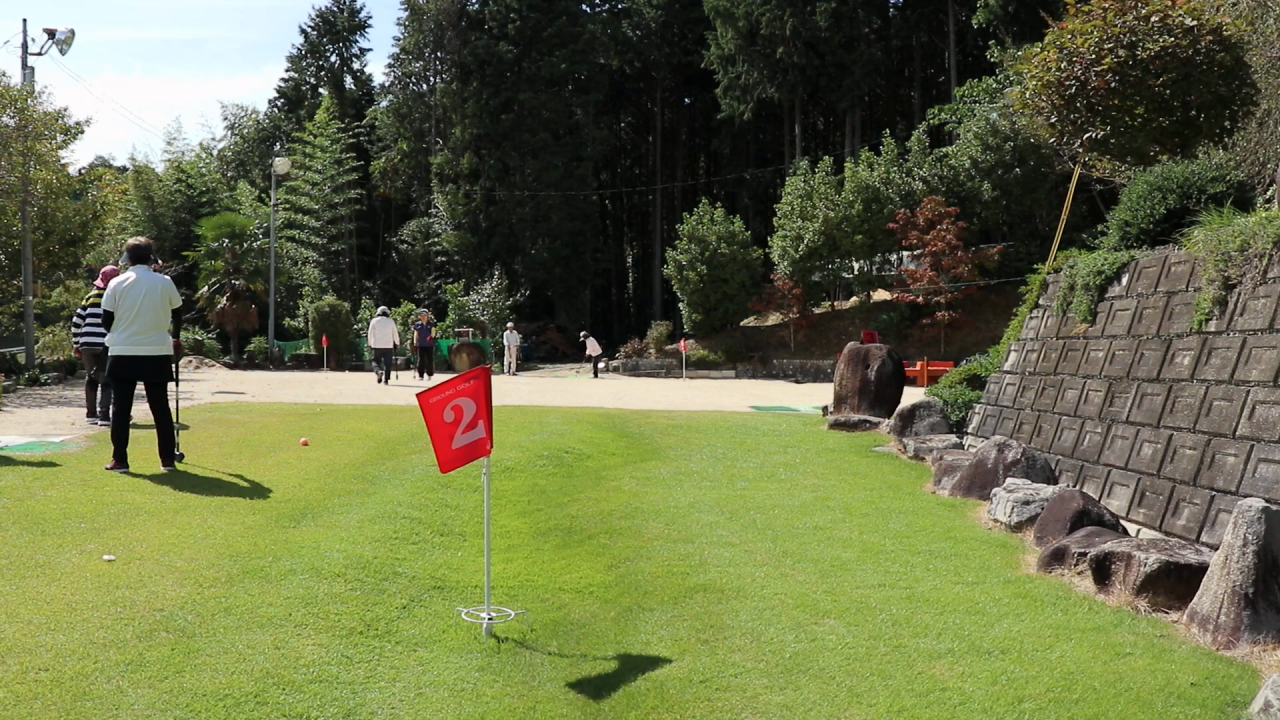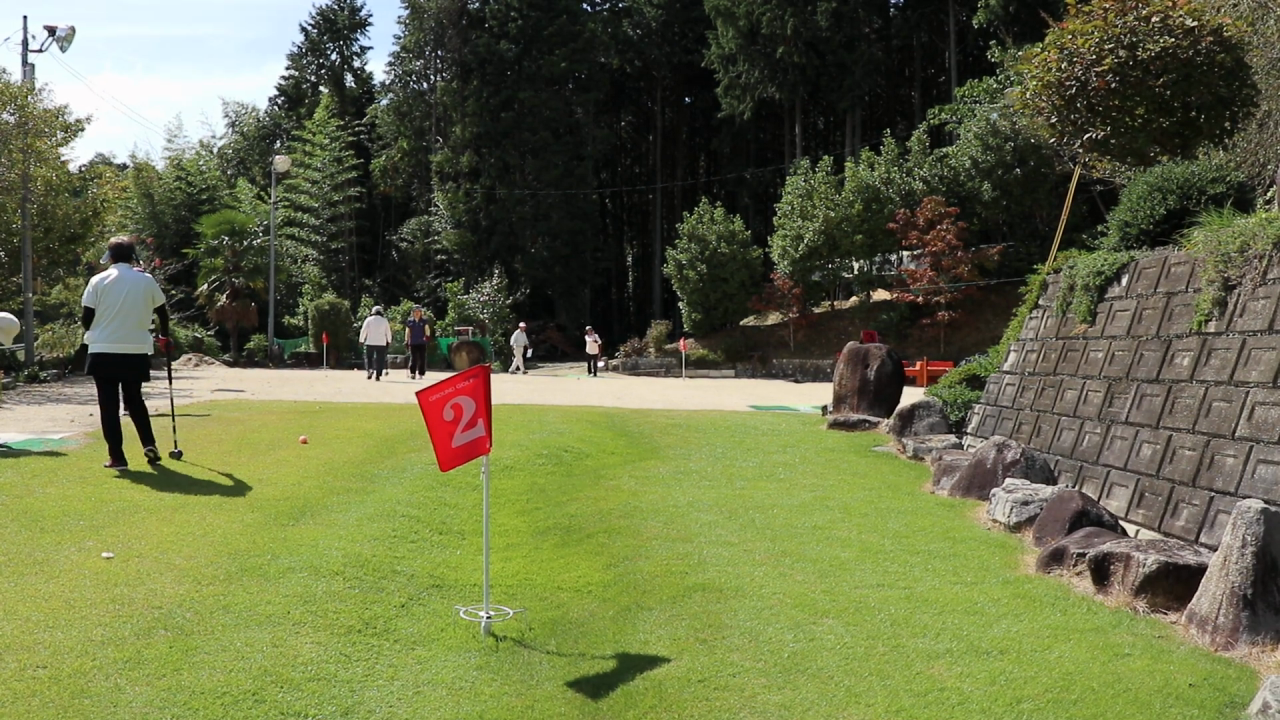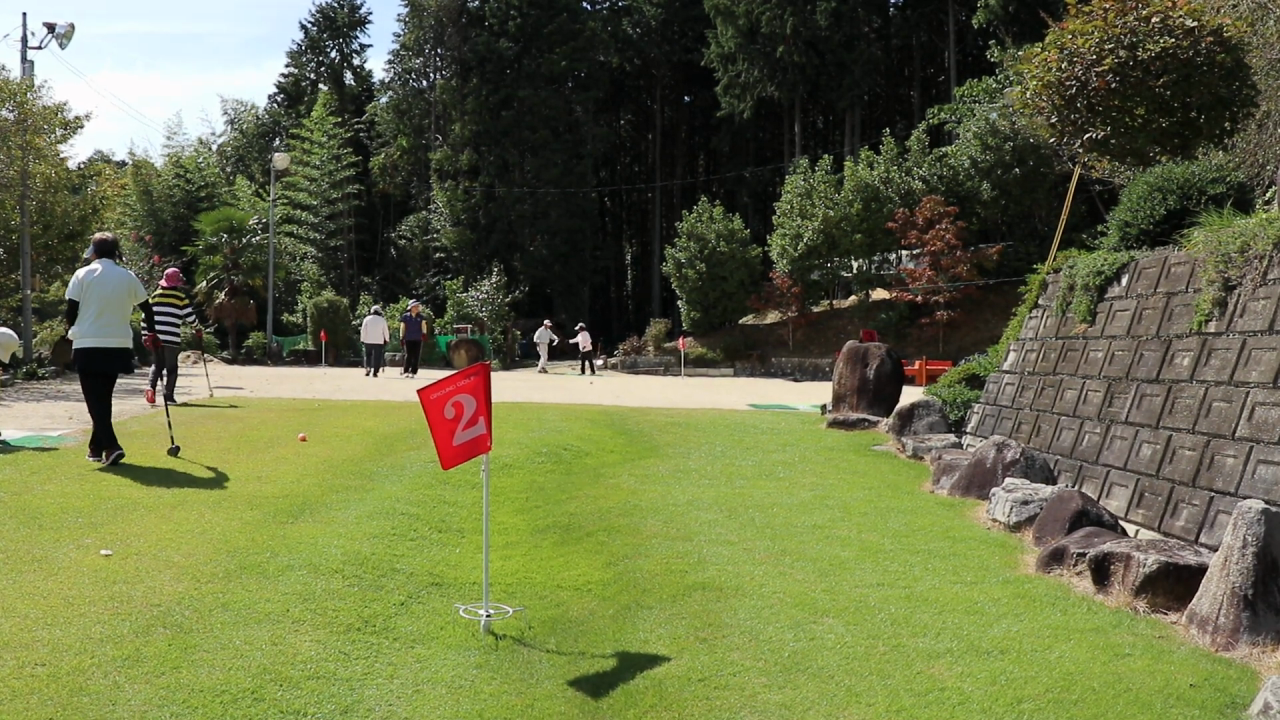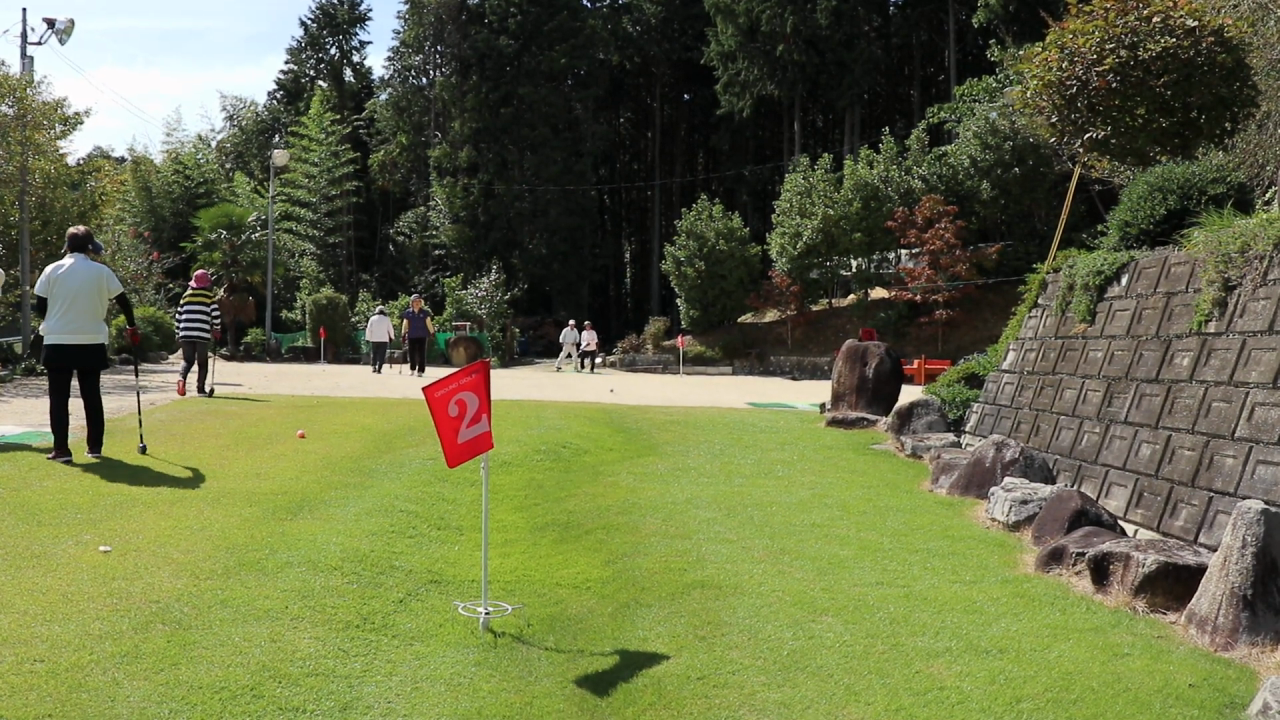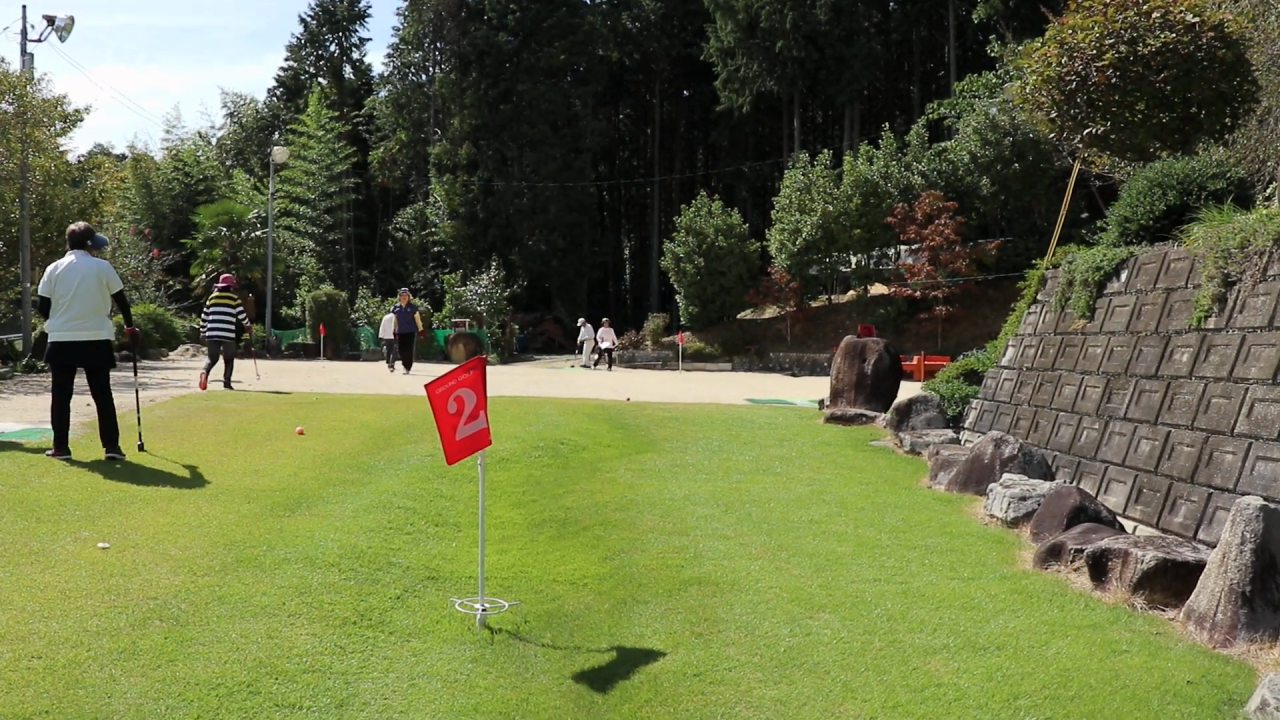
dt=1s
person 1, frame 1
left shoulder: (117, 283)
right shoulder: (165, 283)
left elbow: (106, 321)
right elbow: (177, 315)
right wrist: (175, 339)
left hip: (123, 353)
right hip: (157, 353)
left knee: (121, 408)
right knee: (160, 408)
left ankle: (120, 460)
right ankle: (168, 459)
person 1, frame 2
left shoulder: (98, 281)
right shoulder: (147, 281)
left elbow: (86, 318)
right elbow: (162, 313)
right wrist: (164, 337)
left hip: (104, 351)
right hip: (136, 352)
left knee: (109, 405)
right knee: (135, 402)
left ankle: (117, 457)
right ankle: (149, 444)
person 1, frame 3
left shoulder: (83, 274)
right shoulder: (128, 277)
left elbow: (71, 310)
right elbow: (147, 309)
left wrist: (71, 330)
right wrist: (151, 334)
left hip: (88, 345)
right hip: (117, 346)
left knee: (94, 400)
right knee: (104, 398)
left ankle: (111, 446)
right ankle: (97, 448)
person 1, frame 4
left shoulder: (52, 270)
right shoulder: (102, 272)
left elbow: (40, 306)
right elbow: (123, 302)
right wrist: (132, 328)
left hip: (58, 342)
right hip: (92, 343)
left knee: (59, 397)
right knee: (92, 396)
left ankle: (61, 449)
right ankle: (95, 446)
person 1, frame 5
left shoulder: (54, 269)
right shoulder: (103, 267)
left elbow: (43, 307)
right elbow: (121, 300)
right wrist: (130, 328)
left hip: (61, 340)
right hip: (96, 339)
left knee: (61, 395)
right knee: (102, 395)
left ankle: (60, 447)
right ankle: (111, 446)
